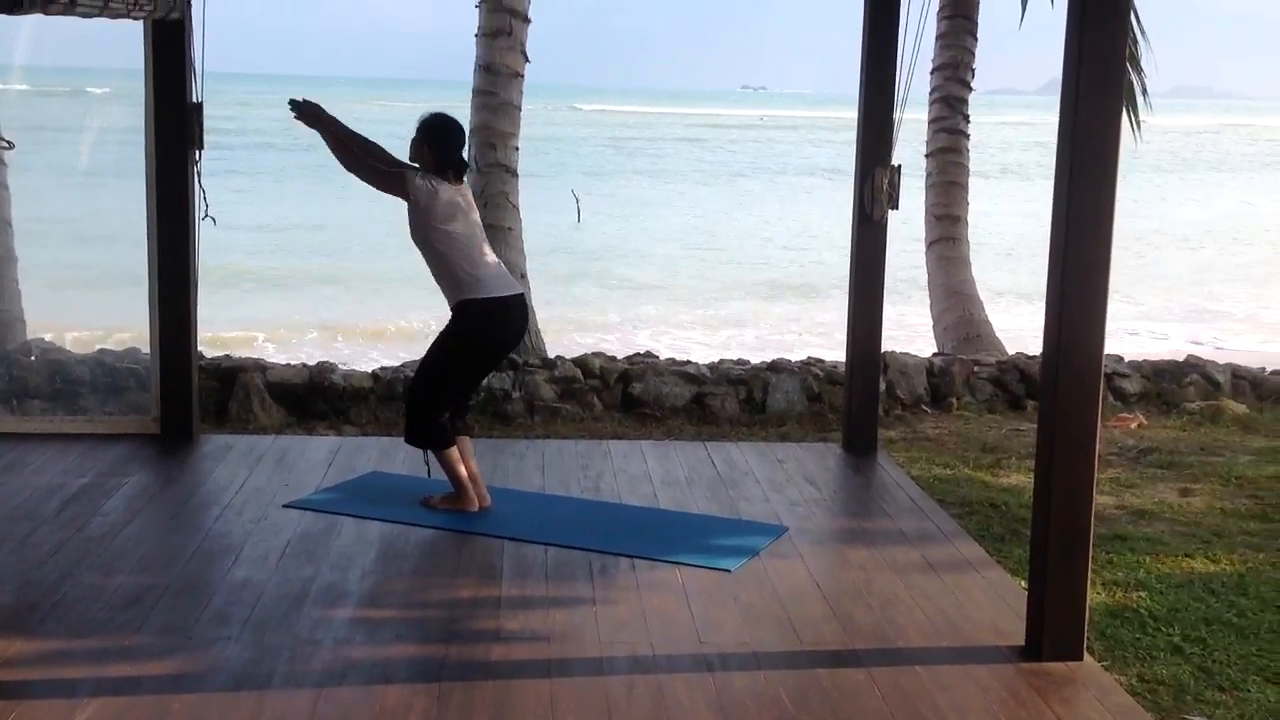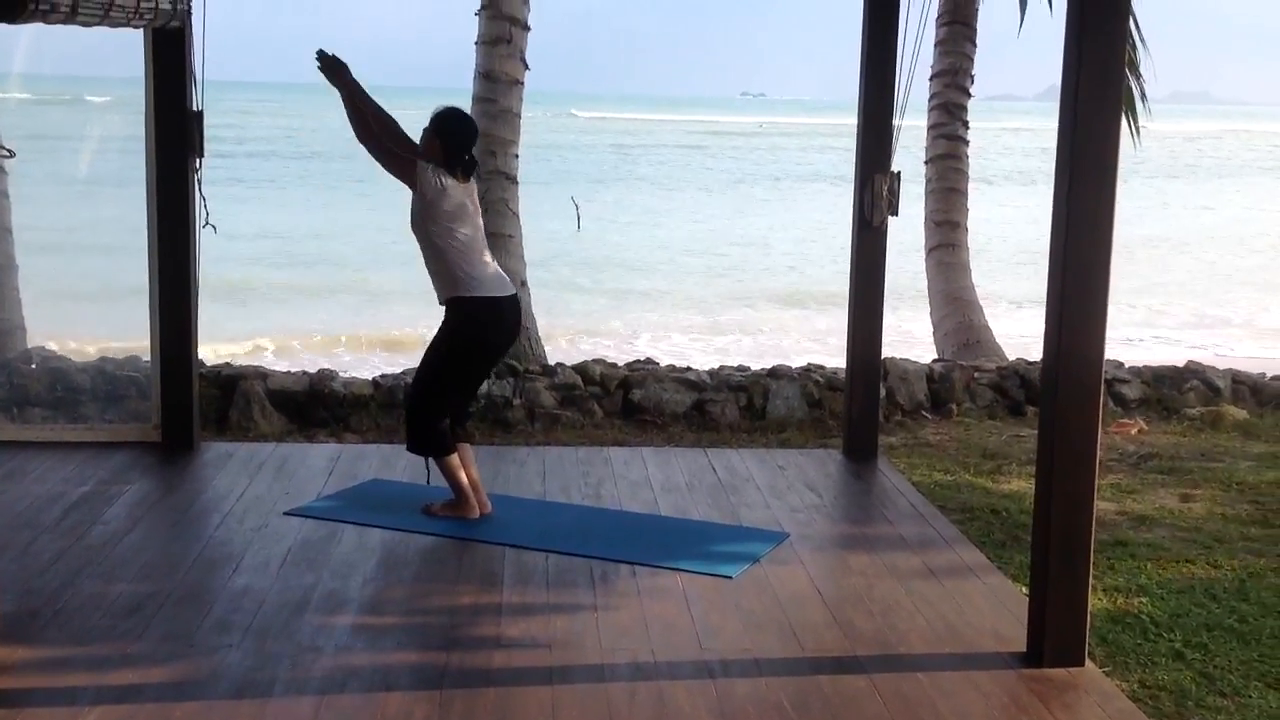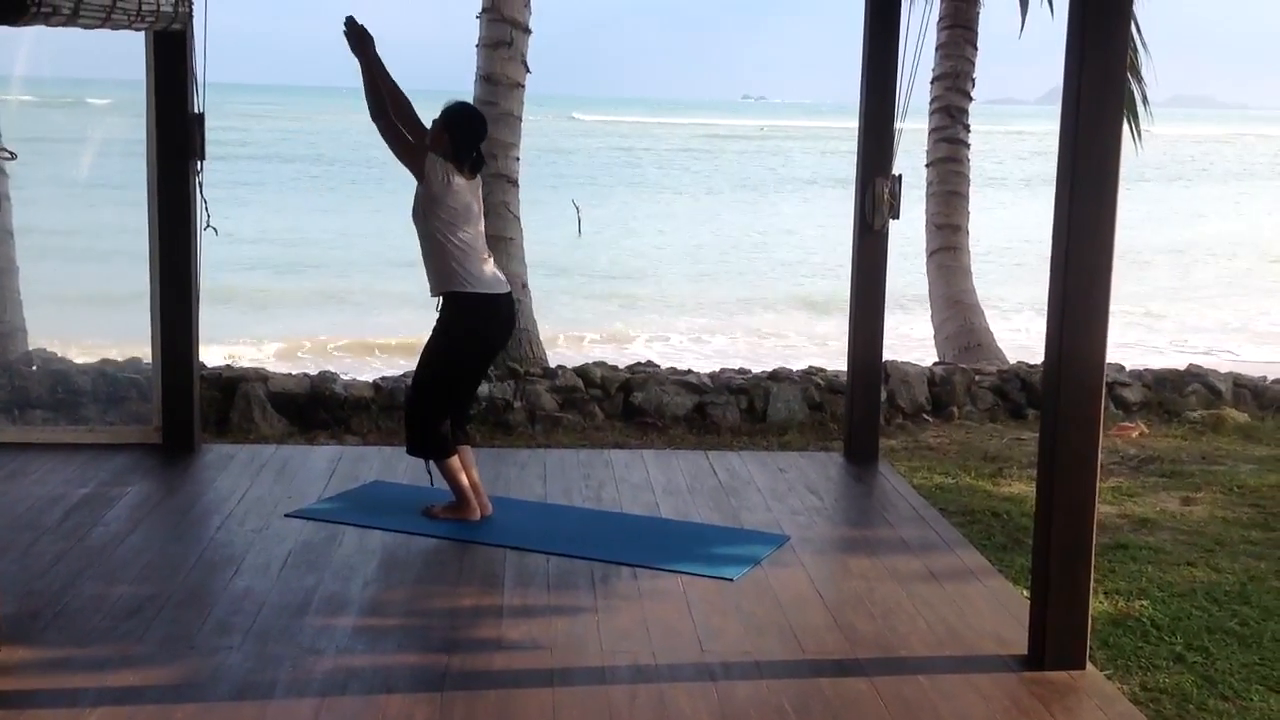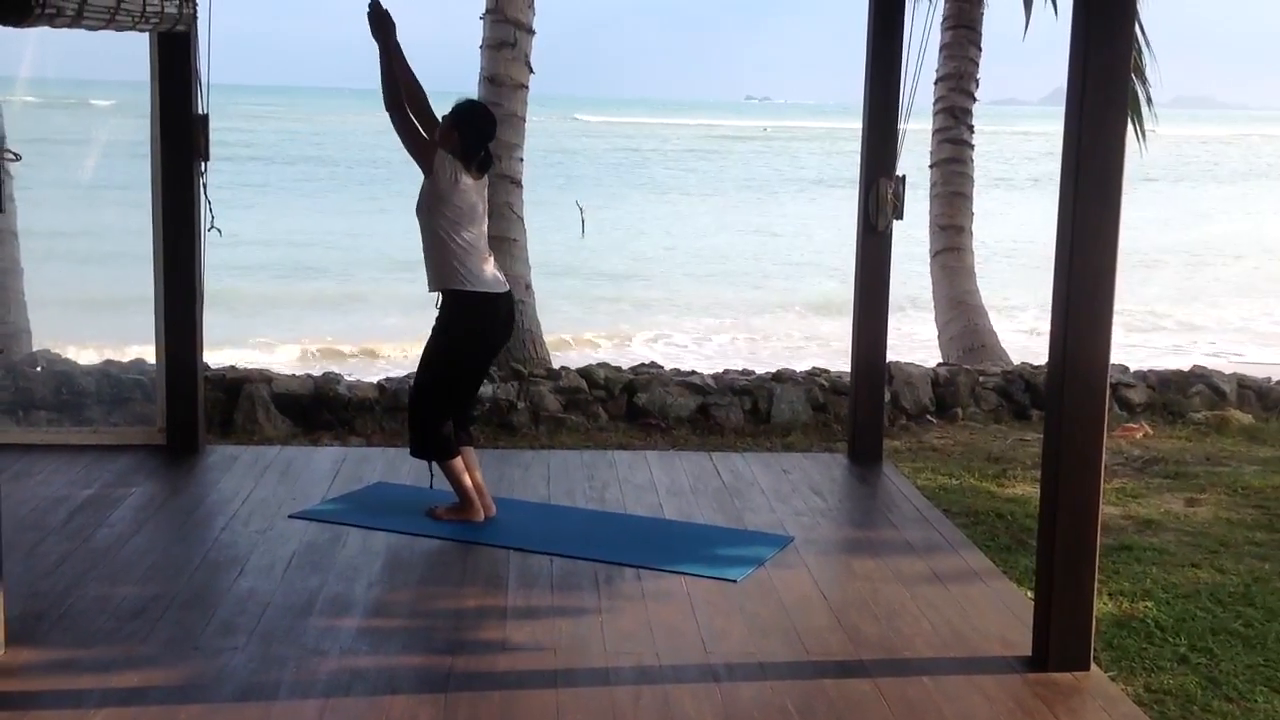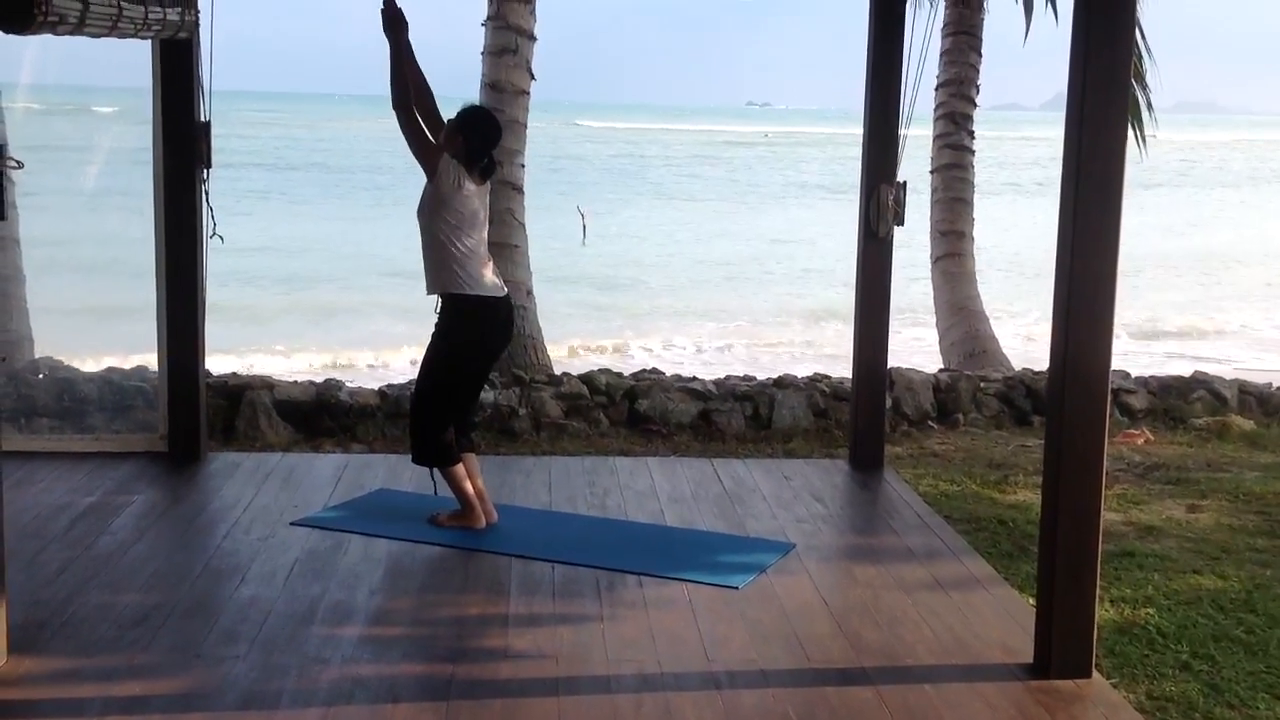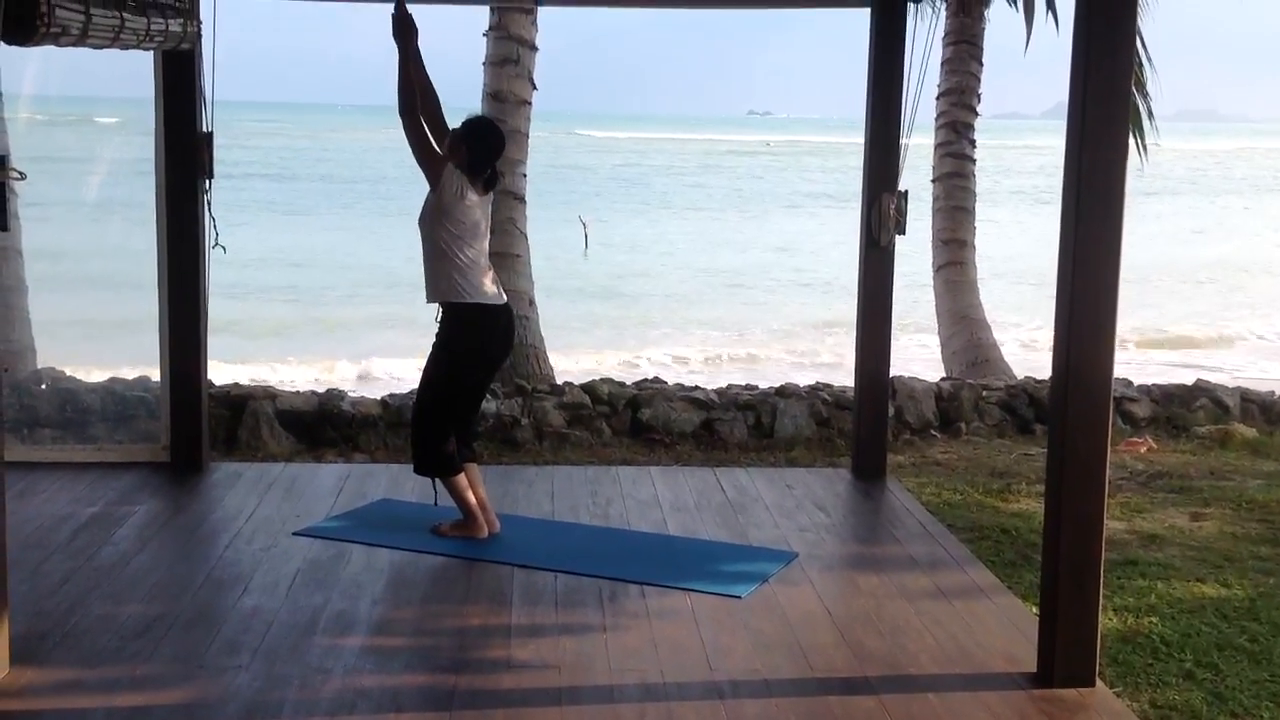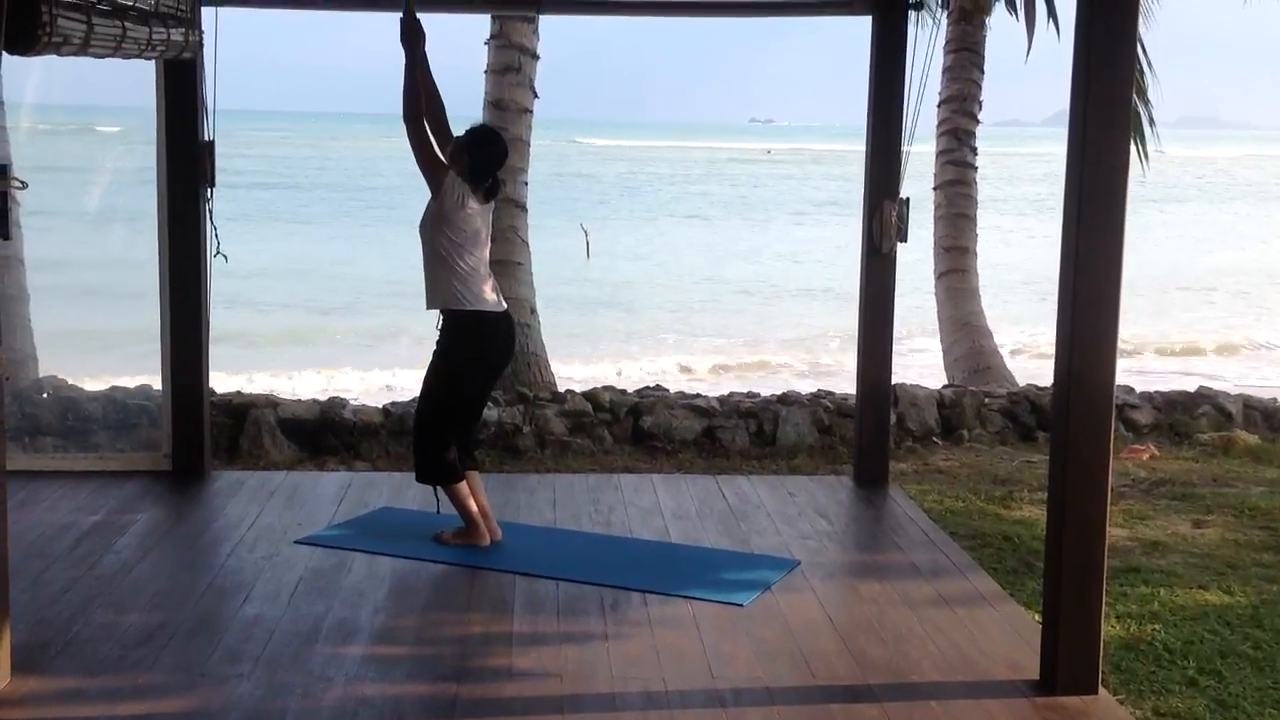
dt=0.2s
person 1, frame 1
left shoulder: (423, 189)
right shoulder: (453, 184)
left elbow: (359, 165)
right elbow: (385, 160)
left wrist: (322, 126)
right wrist: (331, 125)
left hip: (483, 314)
right hip: (510, 308)
left knee: (425, 400)
right knee: (447, 397)
left ankle: (465, 495)
right ankle: (476, 489)
person 1, frame 2
left shoulder: (431, 182)
right shoulder: (462, 181)
left elbow: (372, 139)
right elbow: (395, 136)
left wrist: (344, 86)
right wrist: (352, 87)
left hip: (476, 313)
right hip: (503, 308)
left knee: (425, 406)
right knee: (448, 403)
left ankle: (466, 502)
right ankle: (476, 496)
person 1, frame 3
left shoulder: (436, 175)
right shoulder: (467, 176)
left elbow: (386, 121)
right elbow: (407, 119)
left wrist: (365, 59)
right wrist: (372, 59)
left hip: (470, 310)
right hip: (498, 307)
left knee: (425, 407)
right knee: (449, 405)
left ankle: (466, 503)
right ankle: (476, 496)
person 1, frame 4
left shoulder: (443, 171)
right shoulder: (473, 173)
left elbow: (400, 112)
right elbow: (420, 109)
left wrist: (385, 44)
right wrist: (393, 46)
left hip: (469, 309)
right hip: (496, 306)
left knee: (427, 408)
right knee: (452, 406)
left ankle: (470, 504)
right ankle: (479, 497)
person 1, frame 5
left shoulder: (446, 175)
right shoulder: (475, 177)
left elbow: (406, 112)
right elbow: (426, 109)
left wrist: (397, 43)
right wrist: (403, 46)
left hip: (468, 314)
right hip: (494, 312)
left knee: (429, 415)
right knee: (453, 412)
left ankle: (471, 510)
right ankle: (481, 504)
person 1, frame 6
left shoulder: (449, 184)
right shoulder: (477, 186)
left elbow: (412, 119)
right elbow: (432, 116)
left wrist: (406, 49)
right wrist: (412, 52)
left hip: (469, 324)
right hip: (495, 321)
left knee: (431, 425)
right knee: (454, 422)
left ankle: (474, 520)
right ankle: (484, 514)
person 1, frame 7
left shoulder: (450, 192)
right shoulder: (479, 194)
left elbow: (416, 125)
right elbow: (437, 122)
left wrist: (413, 54)
right wrist: (420, 56)
left hip: (469, 332)
right hip: (495, 329)
left knee: (432, 433)
right knee: (456, 430)
left ankle: (475, 528)
right ankle: (486, 522)
